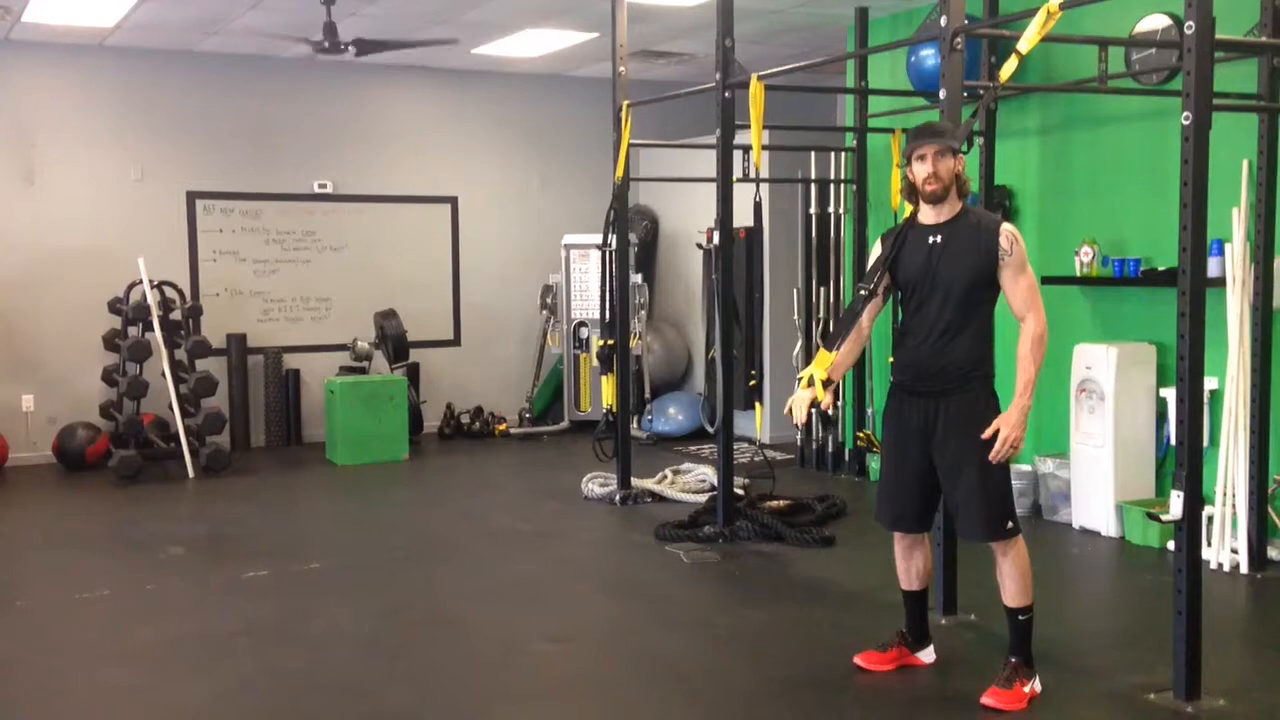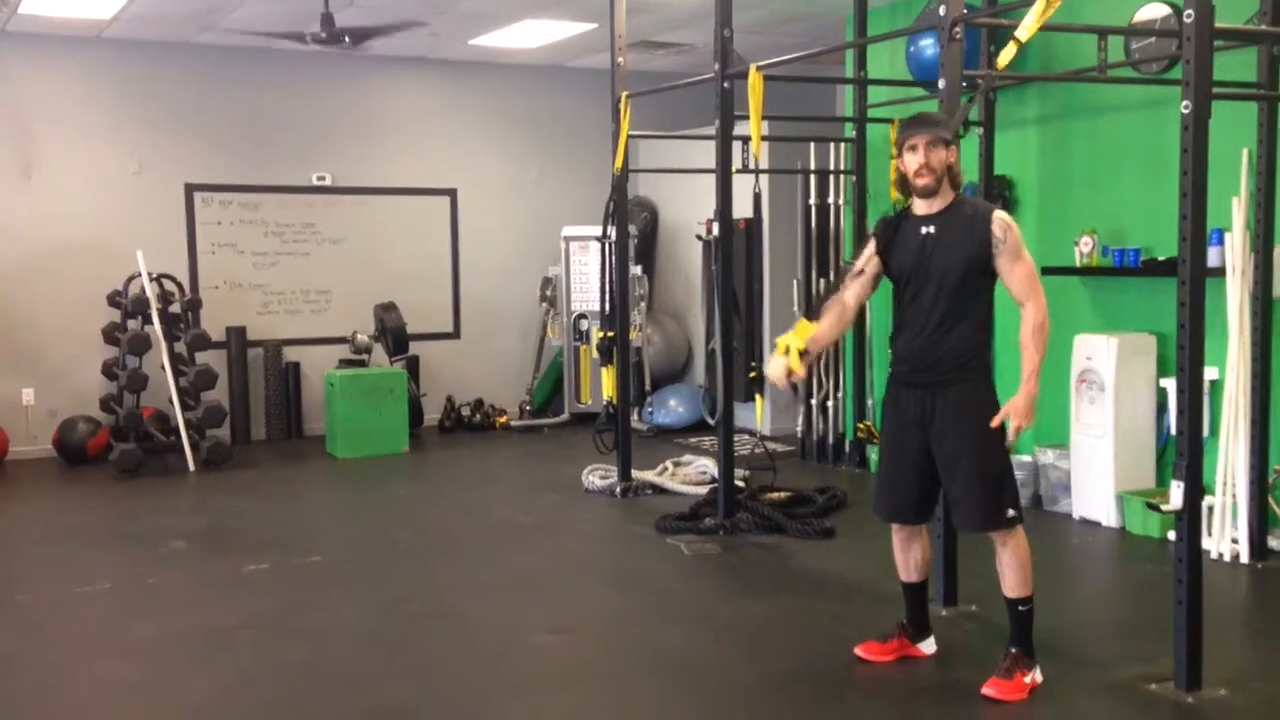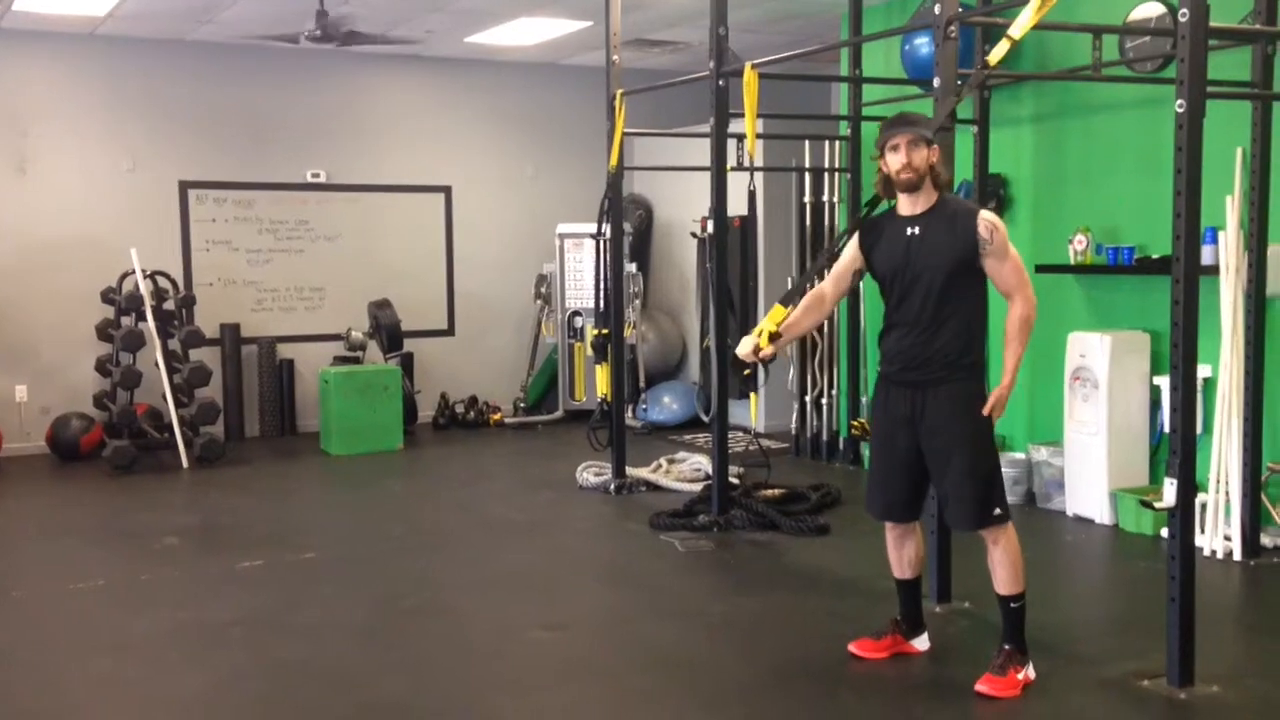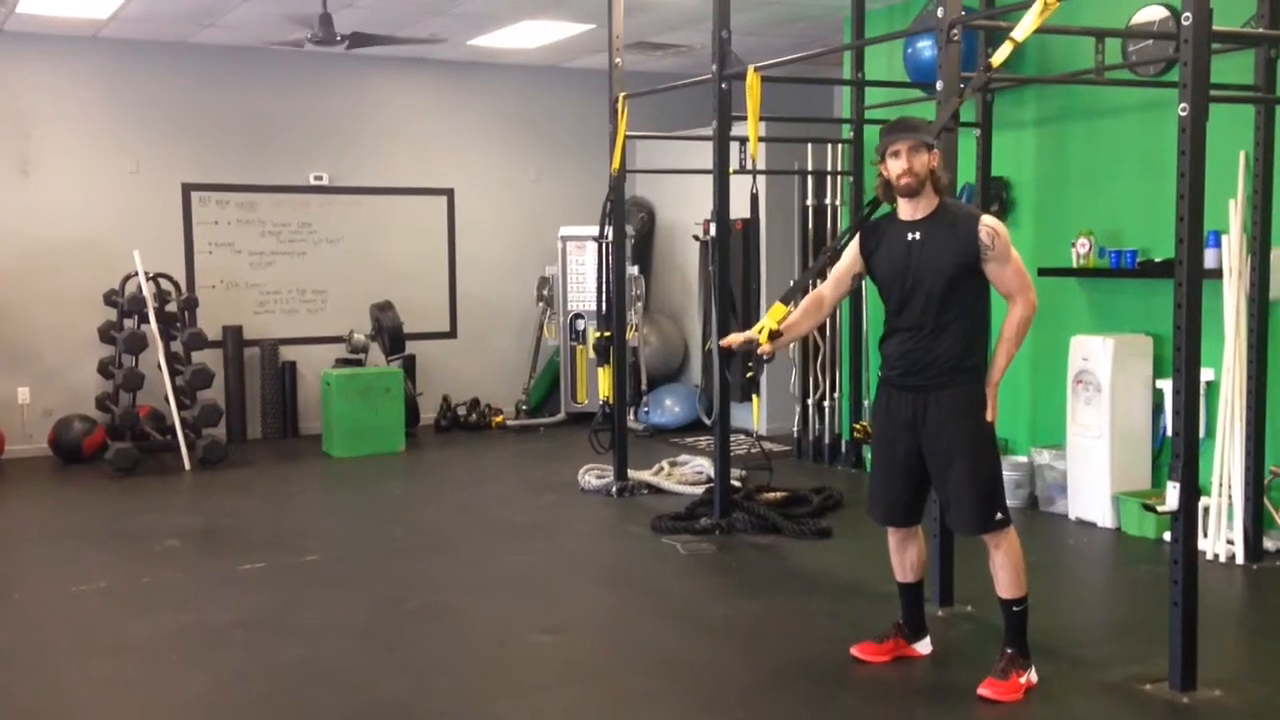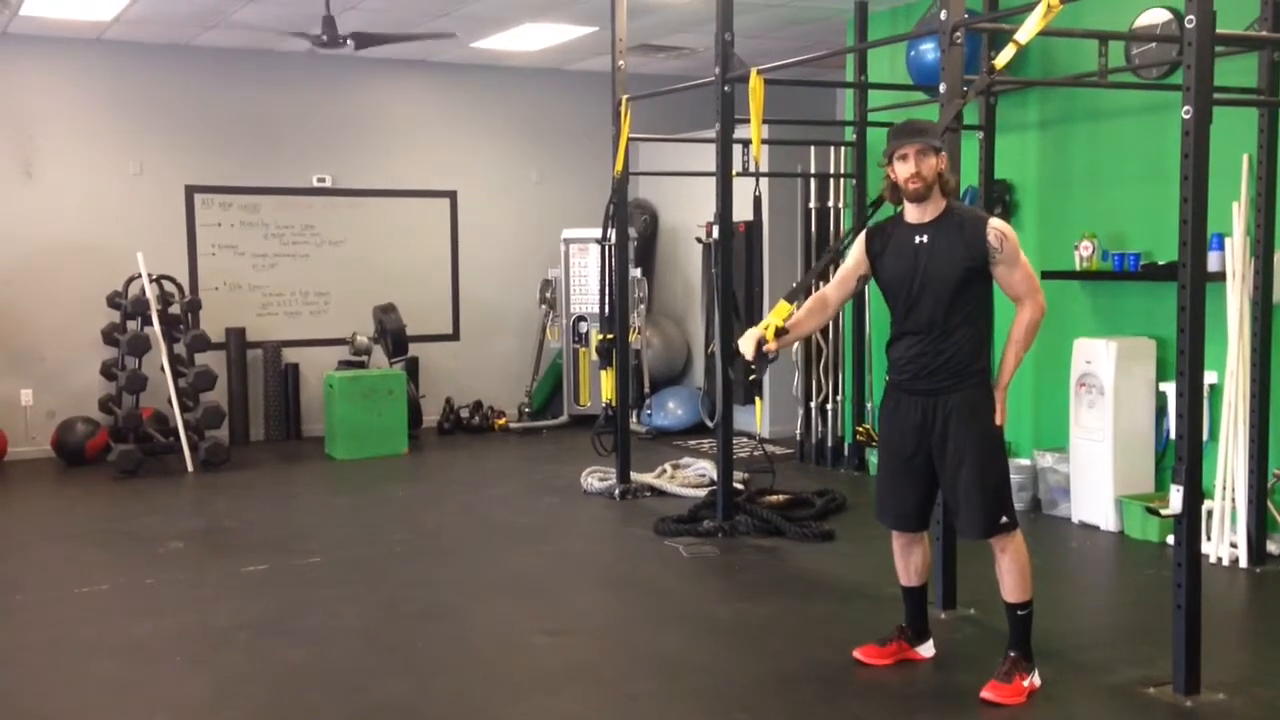
dt=0.3s
person 1, frame 1
left shoulder: (995, 235)
right shoulder: (894, 242)
left elbow: (1032, 318)
right elbow: (861, 318)
left wrist: (1020, 404)
right wrist: (820, 380)
left hip: (968, 404)
right hip: (906, 402)
left knee: (1000, 532)
right knee: (905, 525)
left ankle: (1022, 664)
right ankle: (916, 640)
person 1, frame 2
left shoulder: (989, 224)
right shoulder: (887, 234)
left elbow: (1032, 304)
right elbow: (847, 302)
left wrist: (1027, 389)
right wrist: (798, 352)
left hip: (966, 395)
right hip: (905, 392)
left knee: (999, 521)
right knee: (905, 516)
left ankle: (1022, 656)
right ankle: (916, 631)
person 1, frame 3
left shoulder: (975, 224)
right shoulder: (871, 233)
left elbow: (1022, 298)
right elbow: (826, 293)
left wrist: (1004, 380)
right wrist: (773, 337)
left hip: (956, 393)
right hip: (894, 392)
left knee: (989, 519)
right knee: (896, 514)
left ankle: (1015, 652)
right ankle: (910, 627)
person 1, frame 4
left shoulder: (976, 229)
right shoulder: (871, 237)
left elbow: (1023, 300)
right elbow: (825, 296)
left wrist: (991, 380)
right wrist: (771, 337)
left hip: (958, 397)
right hip: (895, 396)
left knee: (991, 523)
right knee: (898, 519)
left ankle: (1017, 655)
right ankle: (913, 631)
person 1, frame 5
left shoulder: (984, 232)
right shoulder: (877, 239)
left elbow: (1031, 302)
right elbow: (829, 297)
left wrist: (1000, 383)
right wrist: (777, 333)
left hip: (966, 402)
right hip: (903, 399)
left knee: (998, 528)
right knee: (903, 522)
left ankle: (1021, 659)
right ankle: (915, 635)
